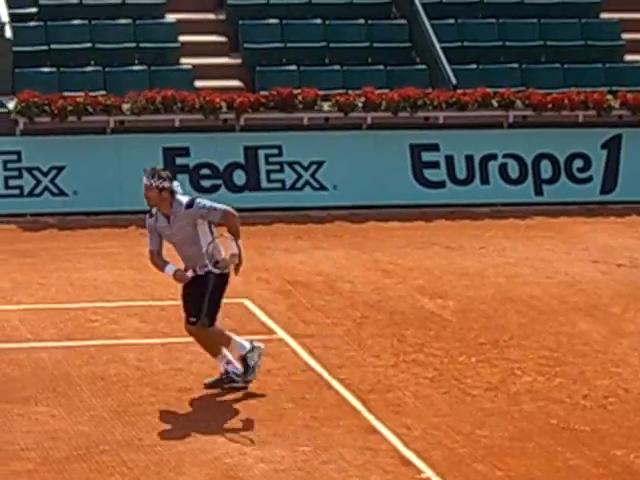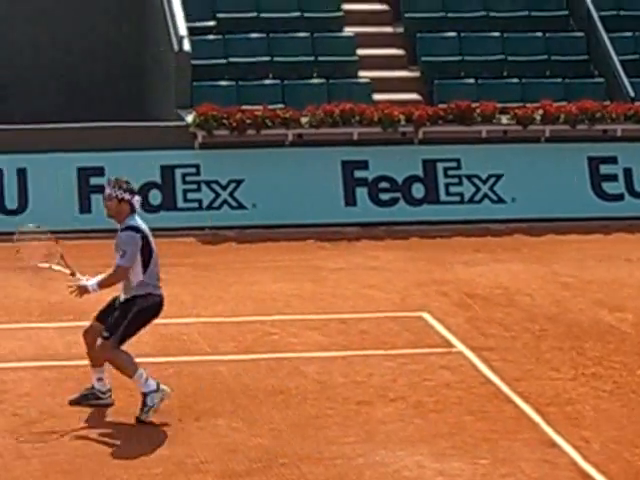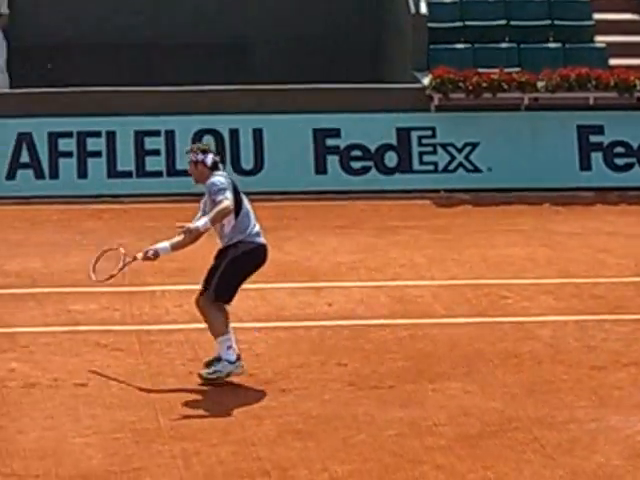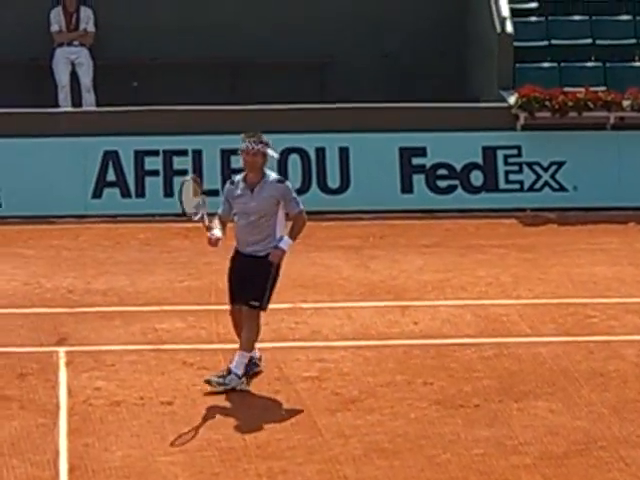
dt=0.7s
person 1, frame 1
left shoulder: (191, 207)
right shoulder: (154, 220)
left elbow: (231, 216)
right elbow: (154, 255)
left wrist: (235, 249)
right wrist: (172, 270)
left hip: (213, 271)
right hip: (192, 272)
left knee: (198, 327)
right knee: (194, 328)
left ankle: (247, 350)
right ankle: (234, 372)
person 1, frame 2
left shoulder: (130, 233)
right shoulder: (132, 228)
left elbow: (119, 274)
left wrist: (91, 286)
right wrist: (96, 280)
left hip: (145, 300)
right hip: (132, 297)
left knee: (105, 347)
right knee: (90, 335)
left ankle: (152, 390)
right ankle: (100, 390)
person 1, frame 3
left shoulder: (218, 181)
right shoulder: (209, 194)
left elbow: (228, 206)
right elbow: (191, 236)
left wrist: (201, 224)
right wrist: (161, 249)
left hip: (246, 249)
right hip: (249, 249)
left knee: (206, 301)
right knee: (212, 301)
left ankle: (228, 359)
right ankle: (229, 356)
person 1, frame 4
left shoulder: (279, 186)
right shoulder: (232, 187)
left elbow: (300, 218)
right elbow: (223, 218)
left wrist: (284, 246)
right wrist: (216, 233)
left hip: (267, 257)
right hip: (241, 255)
left knee: (252, 313)
right knee: (236, 311)
left ankle: (236, 371)
right ankle: (251, 359)
